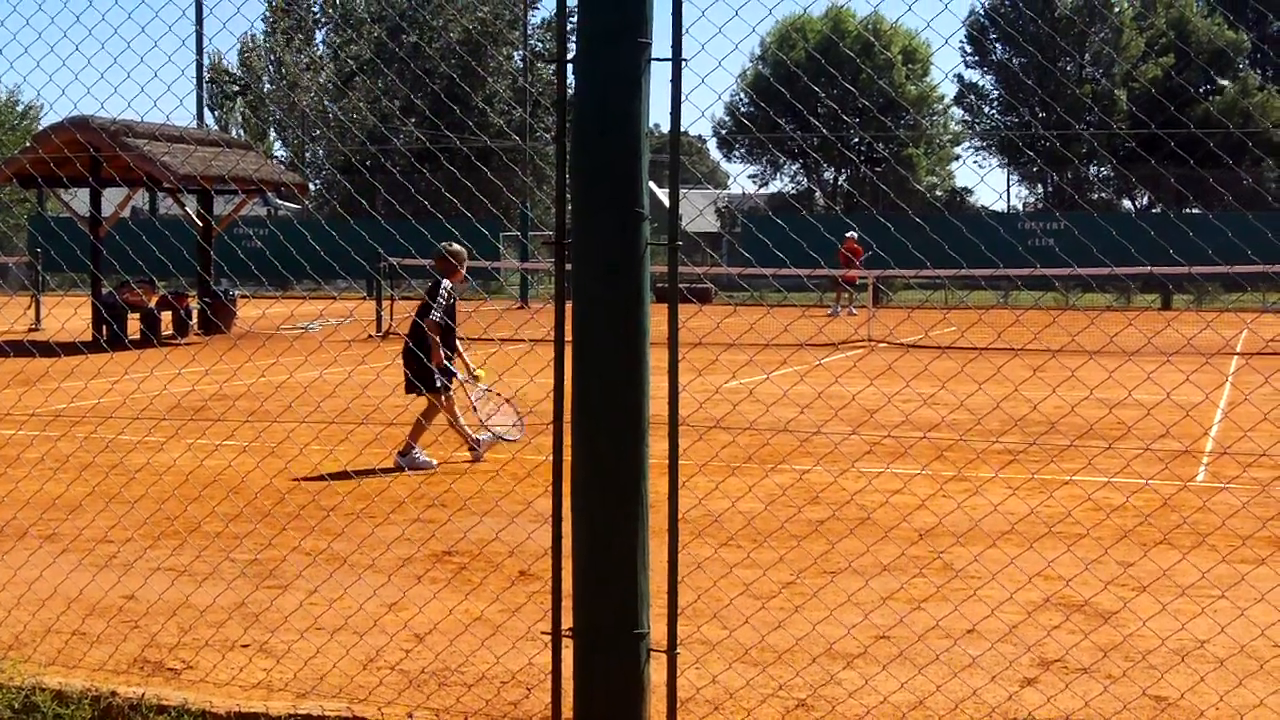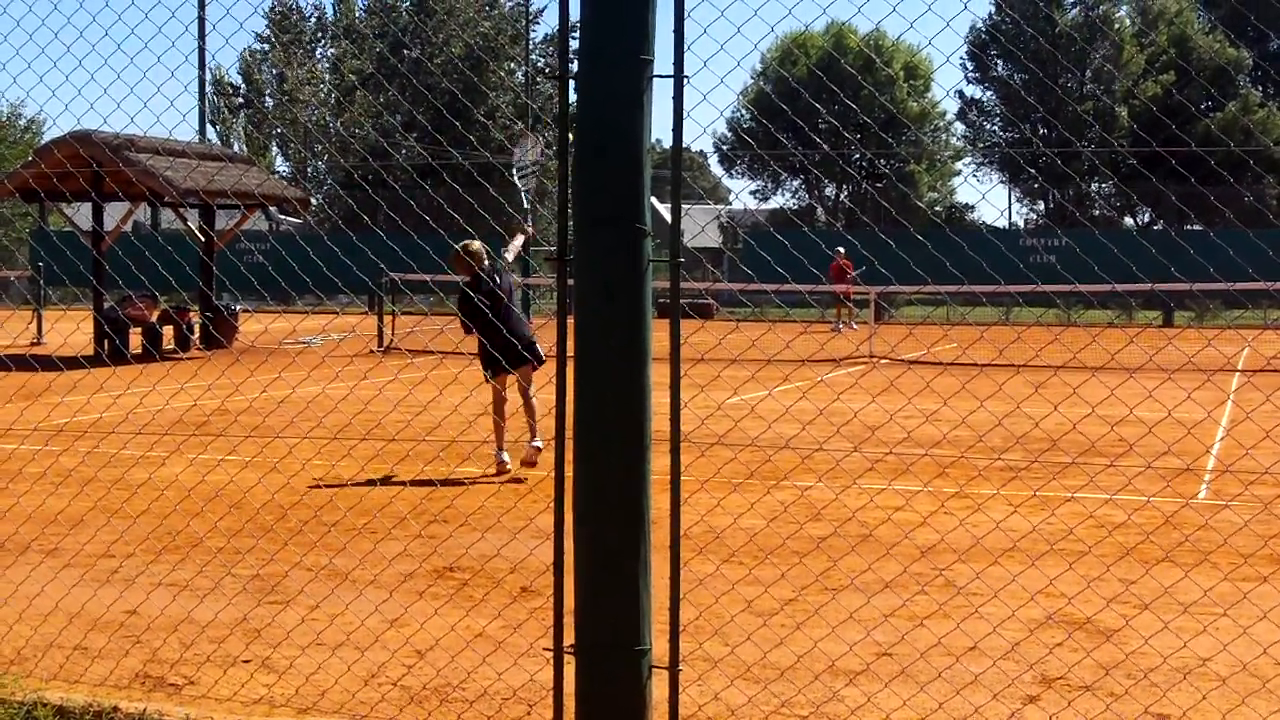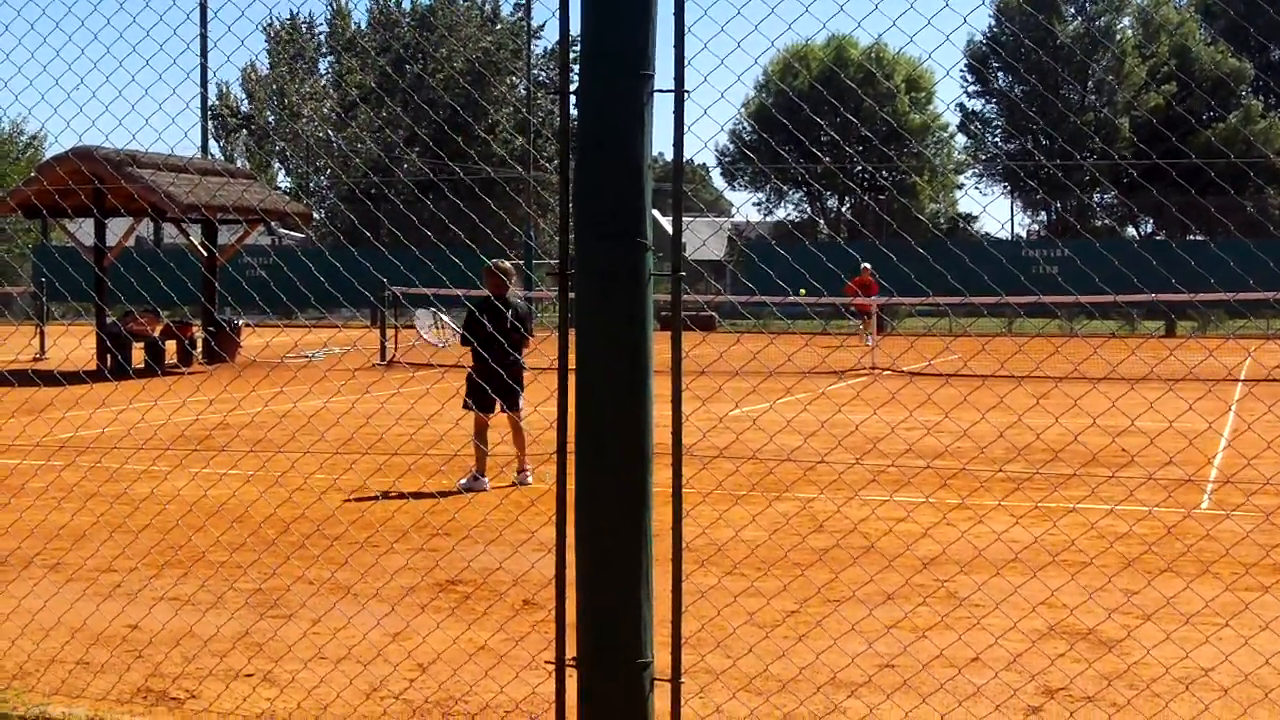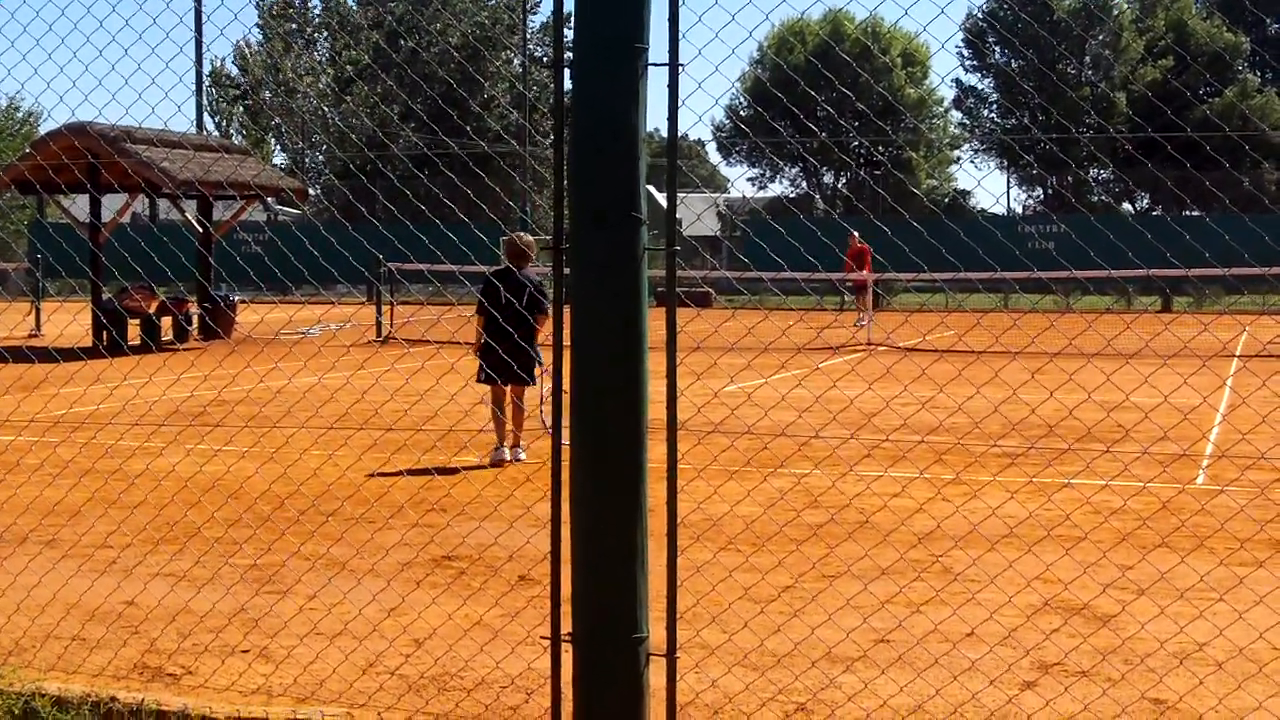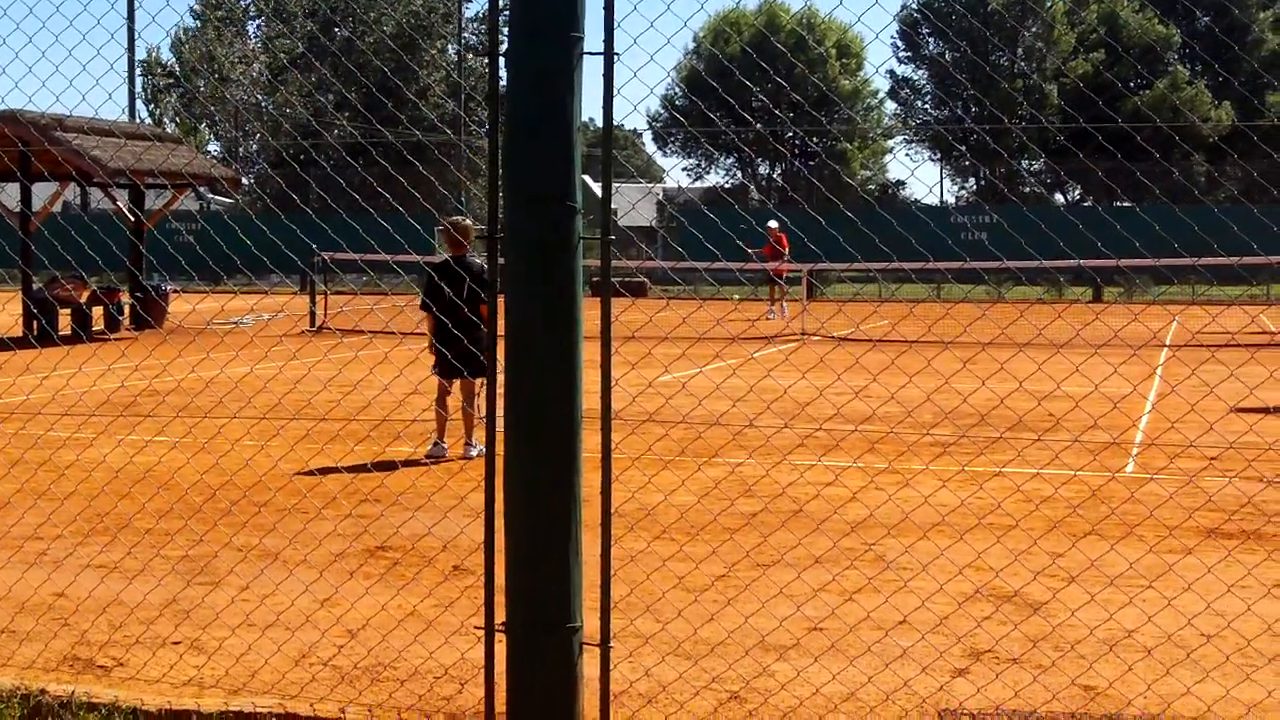
dt=1s
person 1, frame 1
left shoulder: (446, 289)
right shoulder: (443, 287)
left elbow: (451, 334)
right elbow: (430, 320)
left wrist: (466, 361)
right wrist: (436, 349)
left hip: (432, 355)
right hip: (425, 355)
left knee: (448, 402)
right knee: (437, 404)
left ankle: (475, 443)
right ankle: (407, 453)
person 1, frame 2
left shoulder: (465, 294)
right shoulder: (497, 270)
left elbow: (470, 330)
right elbow: (512, 250)
right wrist: (521, 234)
left hip: (491, 346)
right hip: (519, 338)
left knee: (499, 399)
right knee: (526, 390)
left ankle: (501, 454)
right ankle: (534, 440)
person 1, frame 3
left shoulder: (479, 308)
right shoulder: (521, 308)
left elbow: (467, 342)
right elbow: (527, 342)
left hip: (484, 371)
right hip: (512, 371)
left knee: (481, 422)
right knee: (516, 420)
left ankle: (480, 476)
right ankle: (523, 470)
person 1, frame 4
left shoulder: (493, 277)
right shoulder: (534, 281)
left elbow: (482, 314)
right elbow: (542, 315)
left wrist: (478, 340)
right wrist: (533, 333)
left hip: (494, 343)
right hip: (522, 345)
left knee: (497, 397)
right knee: (517, 397)
left ankle: (501, 447)
right ankle: (516, 447)
person 1, frame 5
left shoulder: (436, 270)
right shoulder: (478, 268)
left elbow: (430, 310)
right elbow: (485, 305)
left wrist: (432, 336)
right wrist: (489, 328)
left hip: (444, 337)
right hip: (472, 337)
left knee: (443, 391)
right knee: (468, 391)
left ankle: (440, 442)
right ankle: (469, 443)
